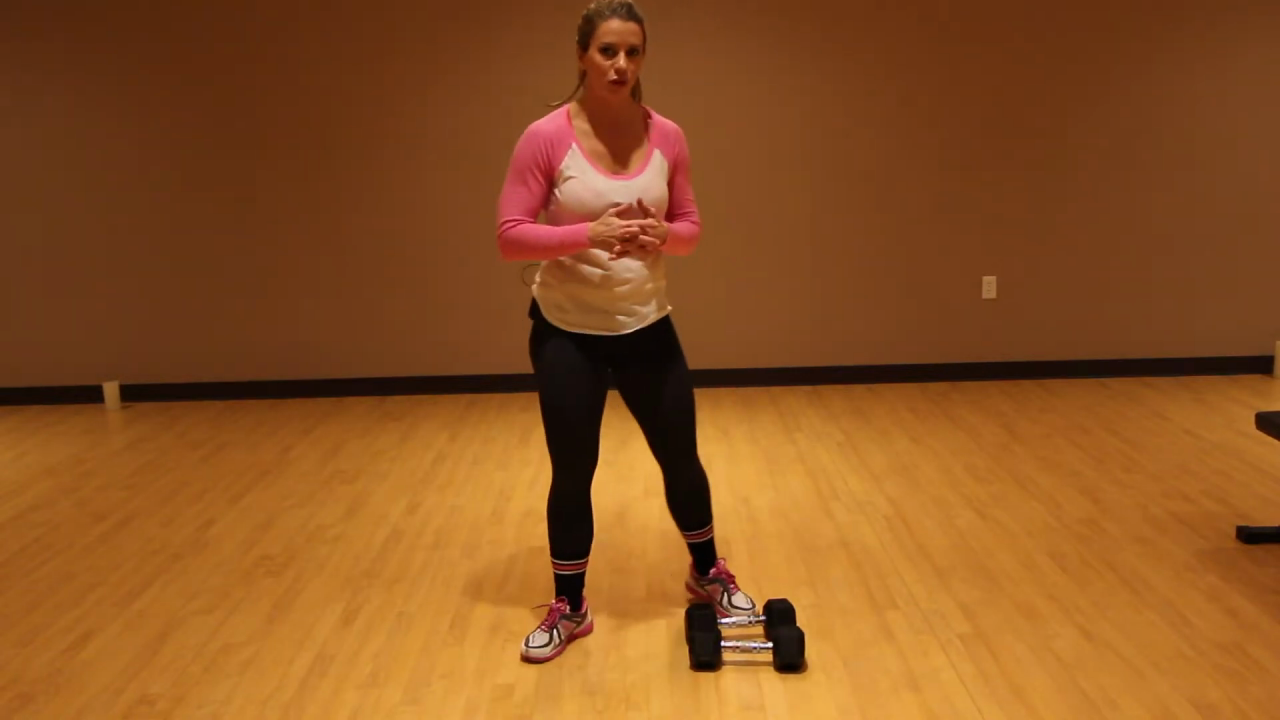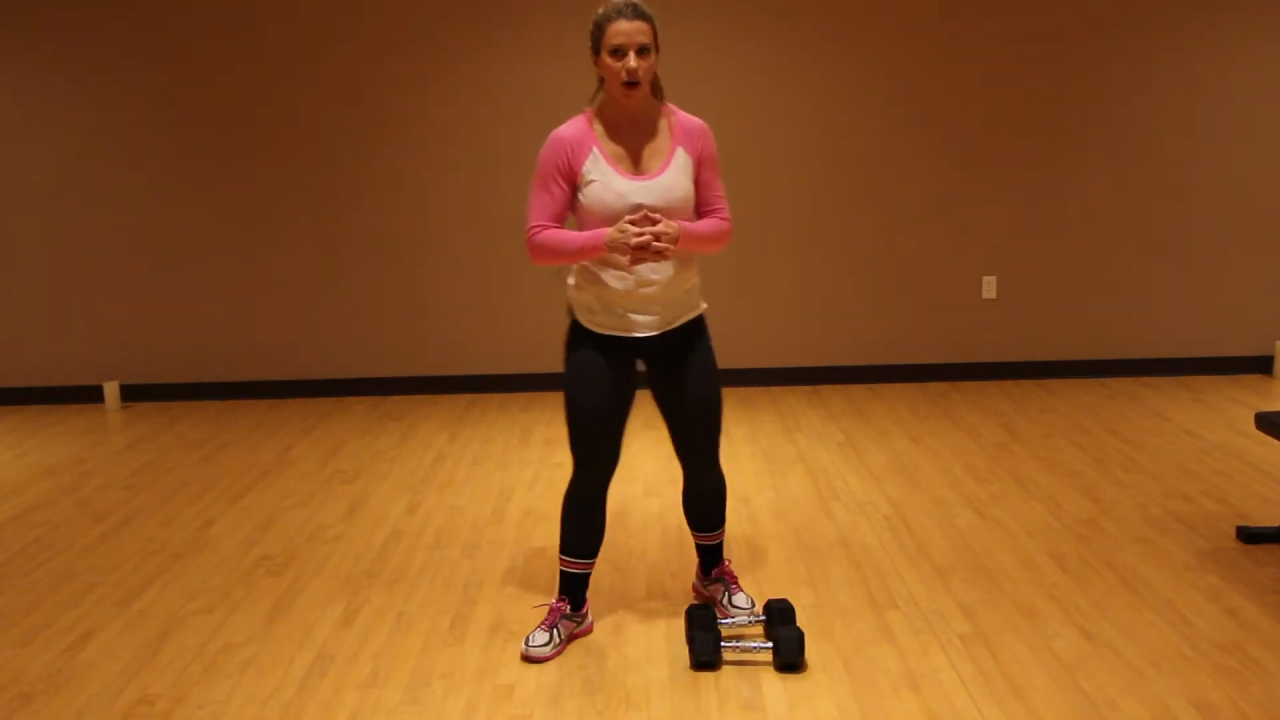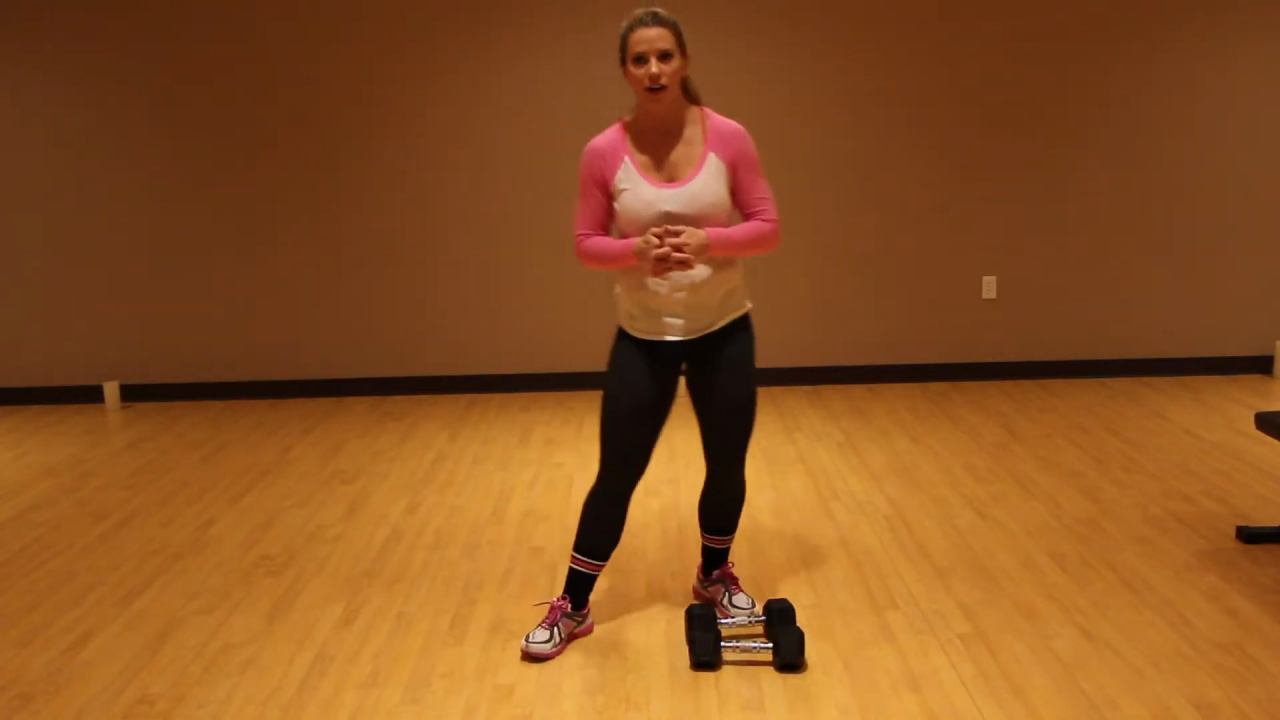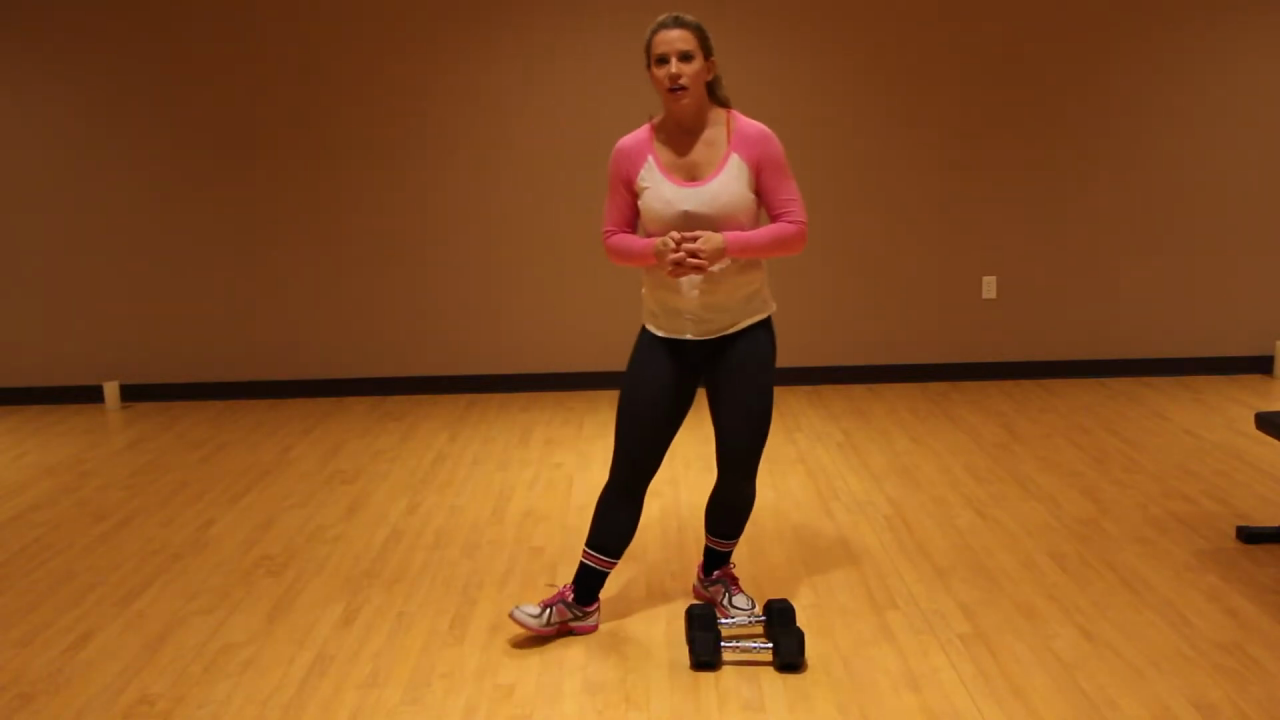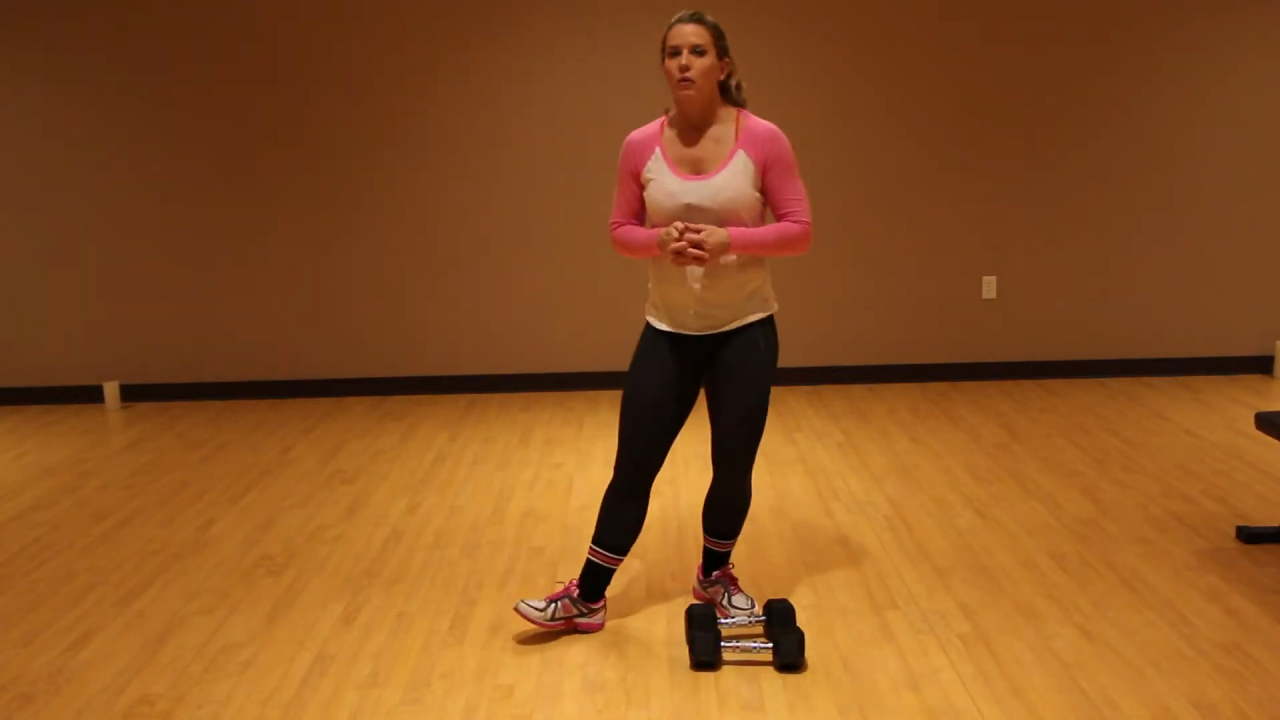
dt=0.2s
person 1, frame 1
left shoulder: (666, 136)
right shoulder: (545, 138)
left elbow: (690, 228)
right elbow: (510, 236)
left wrist: (657, 233)
right wrist: (588, 234)
left hip: (647, 326)
right hip: (566, 330)
left knee: (681, 459)
right knee: (572, 472)
left ankle: (708, 573)
right ankle: (569, 608)
person 1, frame 2
left shoulder: (691, 133)
right shoulder: (567, 143)
left elbow: (722, 225)
right elbow: (540, 241)
left wrist: (677, 233)
right wrist: (608, 240)
left hip: (681, 326)
right hip: (599, 333)
left knee: (702, 461)
right knee: (591, 471)
left ankle: (713, 574)
right ankle: (570, 607)
person 1, frame 3
left shoulder: (729, 138)
right shoulder: (603, 152)
left elbow: (768, 228)
right elbow: (586, 244)
left wrist: (706, 241)
right wrist: (636, 250)
left hip: (723, 331)
right hip: (642, 336)
left knee: (727, 466)
right knee: (617, 473)
left ankle: (714, 575)
right ankle: (572, 607)
person 1, frame 4
left shoulder: (755, 140)
right shoulder: (631, 152)
left elbow: (795, 230)
right elbow: (614, 240)
left wrist: (725, 244)
right wrist: (657, 249)
left hip: (743, 333)
right hip: (664, 335)
left knee: (739, 469)
right knee: (629, 470)
left ankle: (715, 575)
right ankle: (580, 599)
person 1, frame 5
left shoulder: (764, 139)
right shoulder: (641, 145)
left elbow: (799, 231)
right elbow: (621, 230)
left wrist: (729, 239)
right wrist: (662, 240)
left hip: (743, 331)
right hip: (667, 331)
left knee: (733, 466)
right knee: (634, 466)
left ankle: (714, 576)
right ankle: (587, 596)
